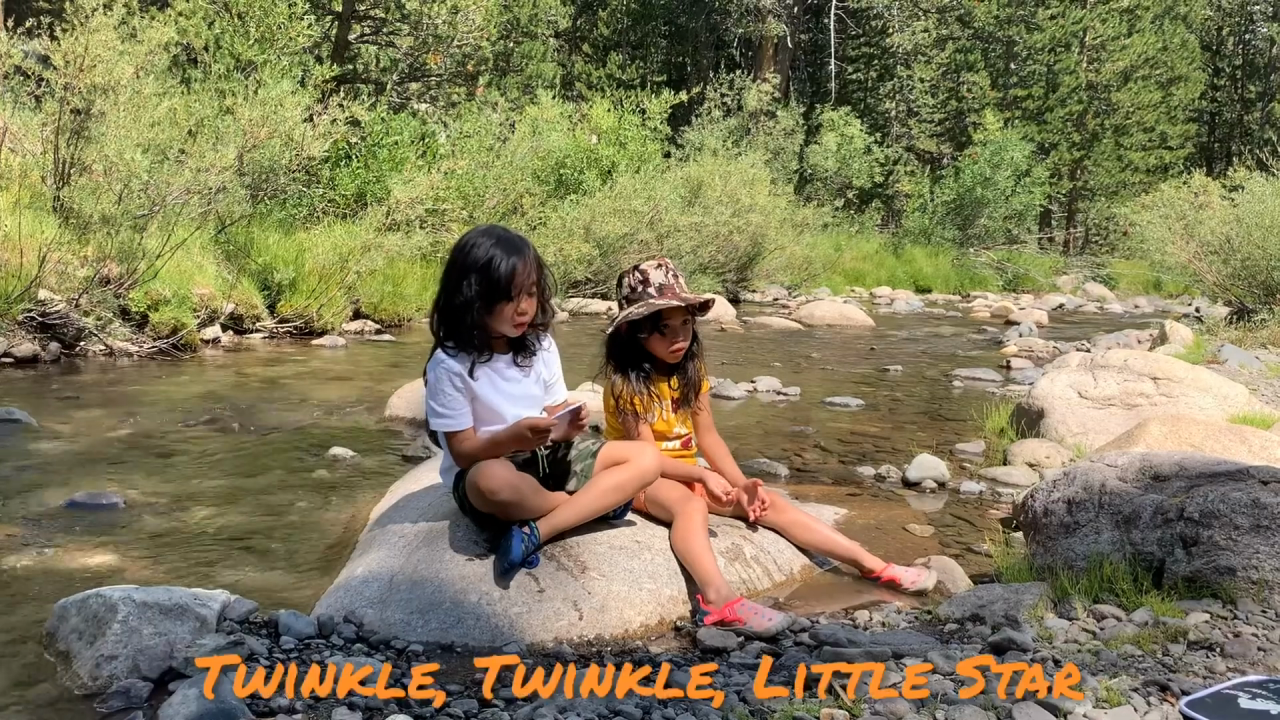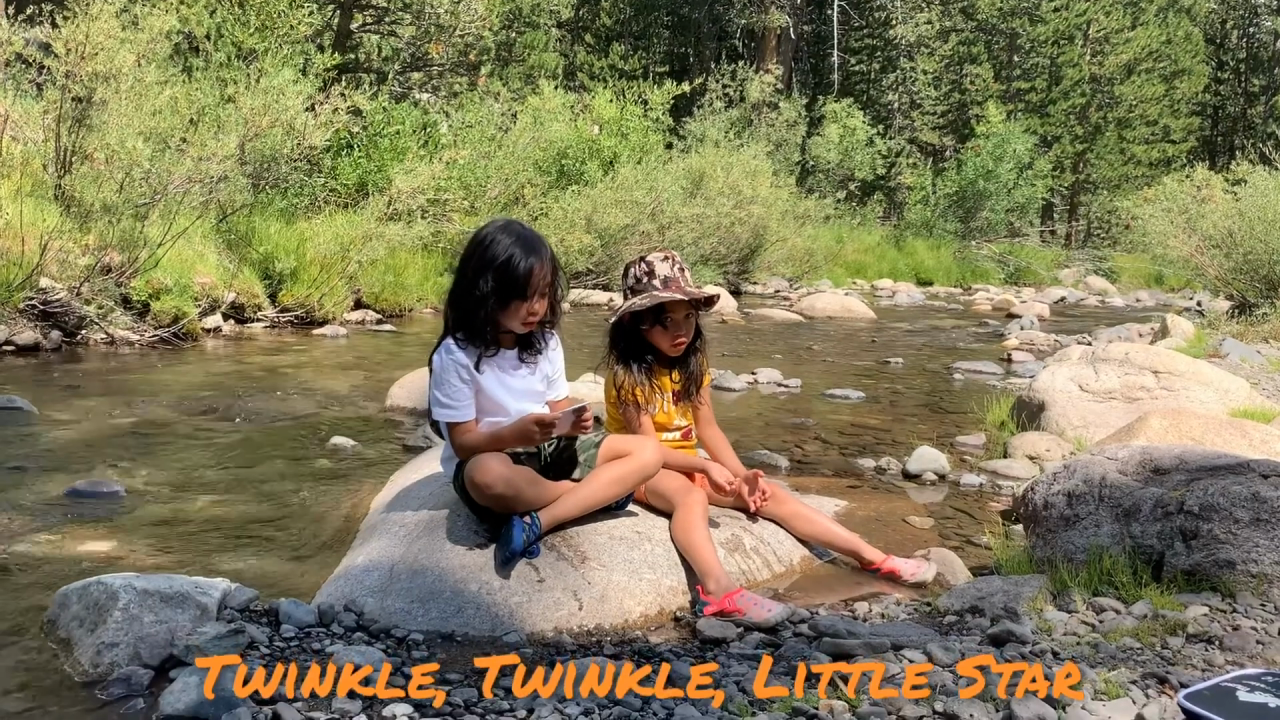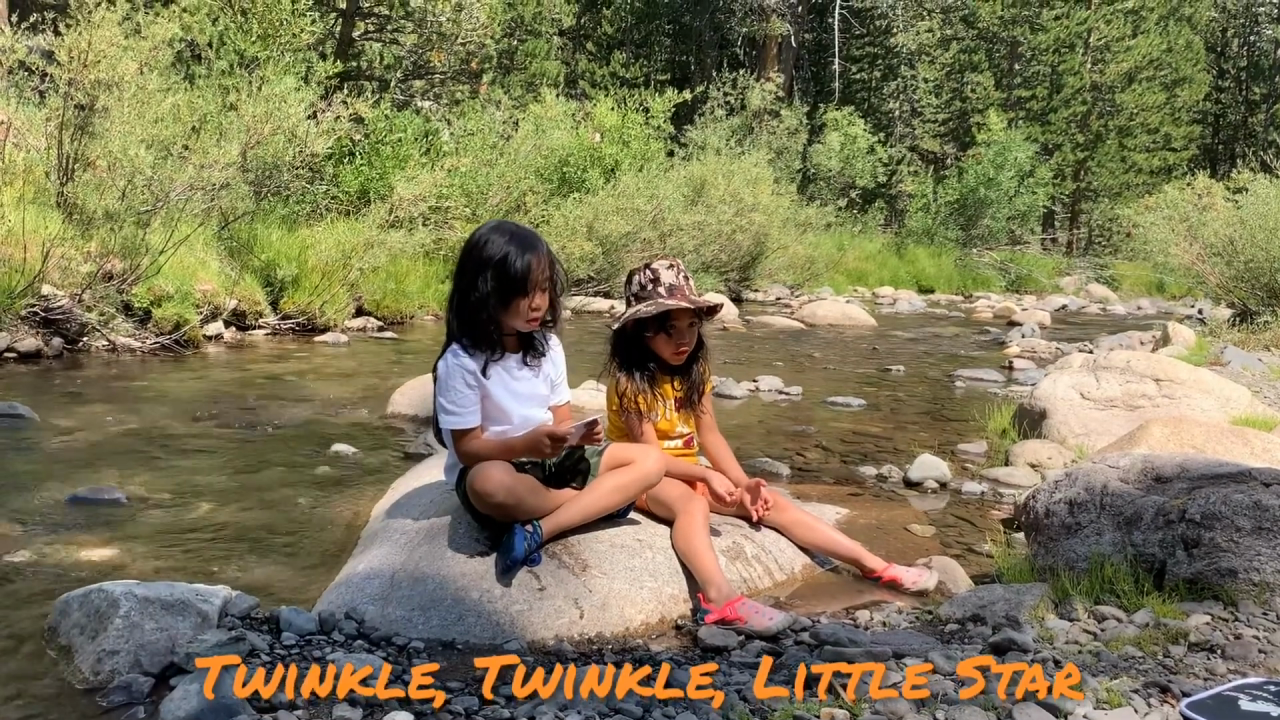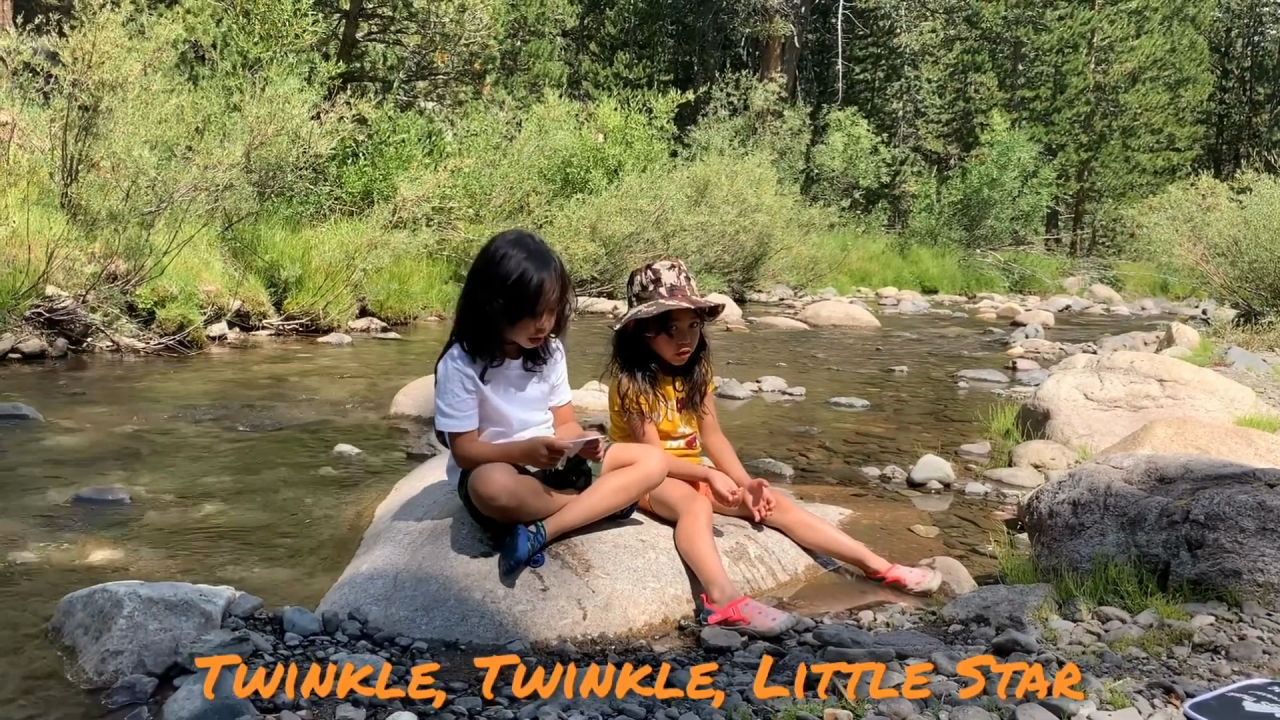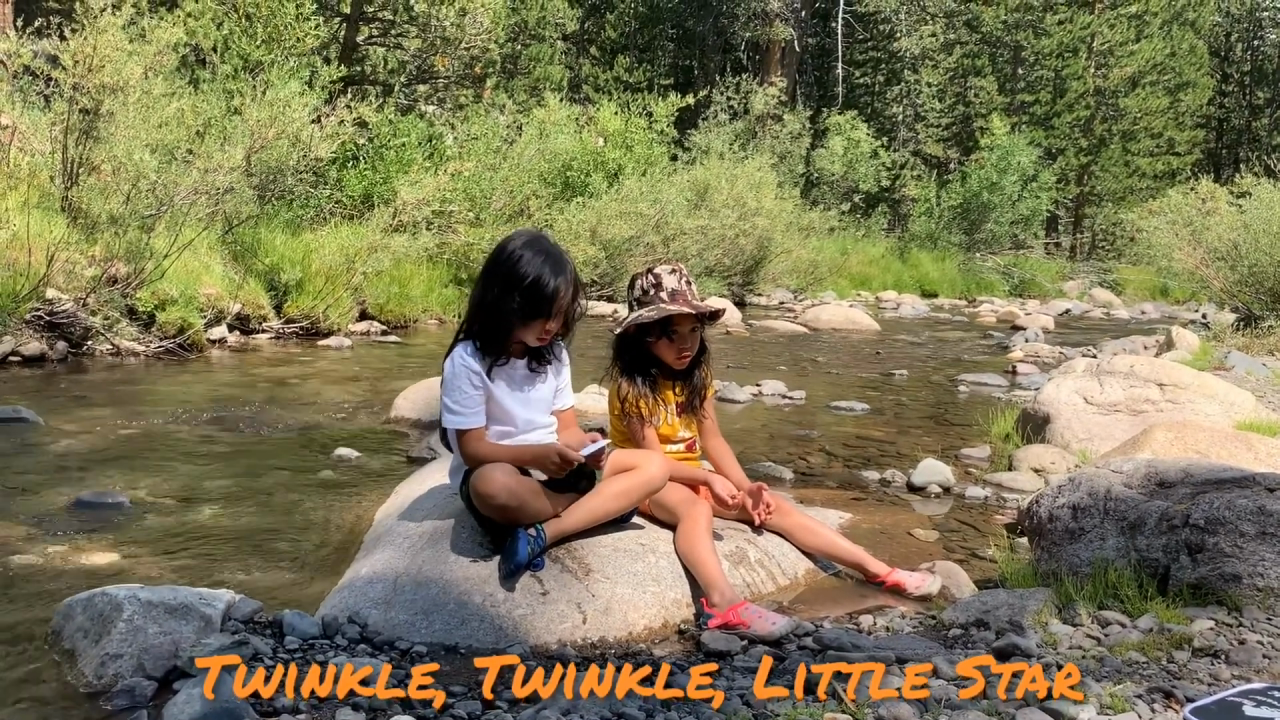
dt=1s
person 1, frame 1
left shoulder: (690, 371)
right shoulder: (626, 383)
left elbow: (708, 438)
left wrist: (741, 483)
right wrist: (704, 476)
left hip: (688, 473)
left knee: (770, 503)
right knee: (691, 506)
left ankle: (873, 567)
right ankle: (719, 601)
person 1, frame 2
left shoulder: (692, 363)
right shoulder: (628, 373)
left elbow: (708, 430)
left wrist: (741, 475)
right wrist: (706, 467)
left hip: (688, 465)
left knee: (769, 495)
right knee: (692, 497)
left ankle: (873, 558)
right ankle: (719, 591)
person 1, frame 3
left shoulder: (693, 371)
right shoulder: (630, 380)
left elbow: (710, 437)
left wrist: (743, 483)
right wrist: (707, 475)
left hip: (688, 473)
left knee: (772, 503)
right knee: (692, 507)
left ankle: (875, 566)
right ankle: (720, 597)
person 1, frame 4
left shoulder: (695, 372)
right shoulder: (632, 381)
left elbow: (713, 438)
left wrist: (746, 483)
right wrist: (709, 475)
left hip: (692, 473)
left knee: (774, 503)
right knee: (695, 505)
left ankle: (878, 567)
right ankle: (723, 599)
person 1, frame 5
left shoulder: (695, 376)
right shoulder: (632, 385)
left elbow: (713, 442)
left wrist: (745, 486)
right wrist: (709, 478)
left hip: (692, 476)
left knee: (774, 507)
right knee: (695, 509)
left ankle: (878, 571)
right ankle: (723, 603)
person 2, frame 1
left shoulder: (541, 346)
right shoulder: (450, 365)
left elbow: (555, 421)
right elbow: (463, 454)
left wrist: (568, 425)
right wrist: (509, 437)
left hip: (548, 457)
right hip: (487, 470)
left knee: (646, 459)
right knee: (492, 480)
left ankle: (535, 532)
right ankle: (599, 500)
person 2, frame 2
left shoulder: (546, 341)
right shoulder: (456, 356)
left elbow: (558, 411)
right elbow: (463, 443)
left wrist: (572, 423)
right wrist: (513, 435)
left hip: (549, 450)
right hip: (493, 459)
left knee: (647, 453)
right knee: (487, 475)
left ankle: (537, 521)
right ankle: (598, 491)
person 2, frame 3
left shoulder: (548, 346)
right shoulder: (461, 362)
left elbow: (561, 420)
right elbow: (468, 449)
left wrist: (579, 432)
right wrist: (524, 444)
left hip: (552, 460)
right hip: (497, 468)
left knee: (650, 462)
right knee: (489, 484)
left ankle: (540, 530)
right ankle: (603, 497)
person 2, frame 4
left shoulder: (550, 350)
right shoulder: (461, 364)
left elbow: (564, 423)
right elbow: (464, 451)
left wrist: (581, 442)
right wrist: (523, 451)
left hip: (553, 464)
right hip: (496, 471)
left knee: (652, 462)
right knee: (492, 486)
left ankle: (542, 531)
right ankle: (604, 499)
person 2, frame 5
left shoulder: (554, 353)
right shoulder: (468, 362)
left elbow: (566, 427)
right elbow: (472, 449)
left wrist: (583, 444)
right wrist: (535, 455)
left hip: (555, 470)
right hip: (499, 474)
left knee: (654, 467)
right knee: (494, 486)
left ankle: (542, 534)
right ankle: (606, 504)
